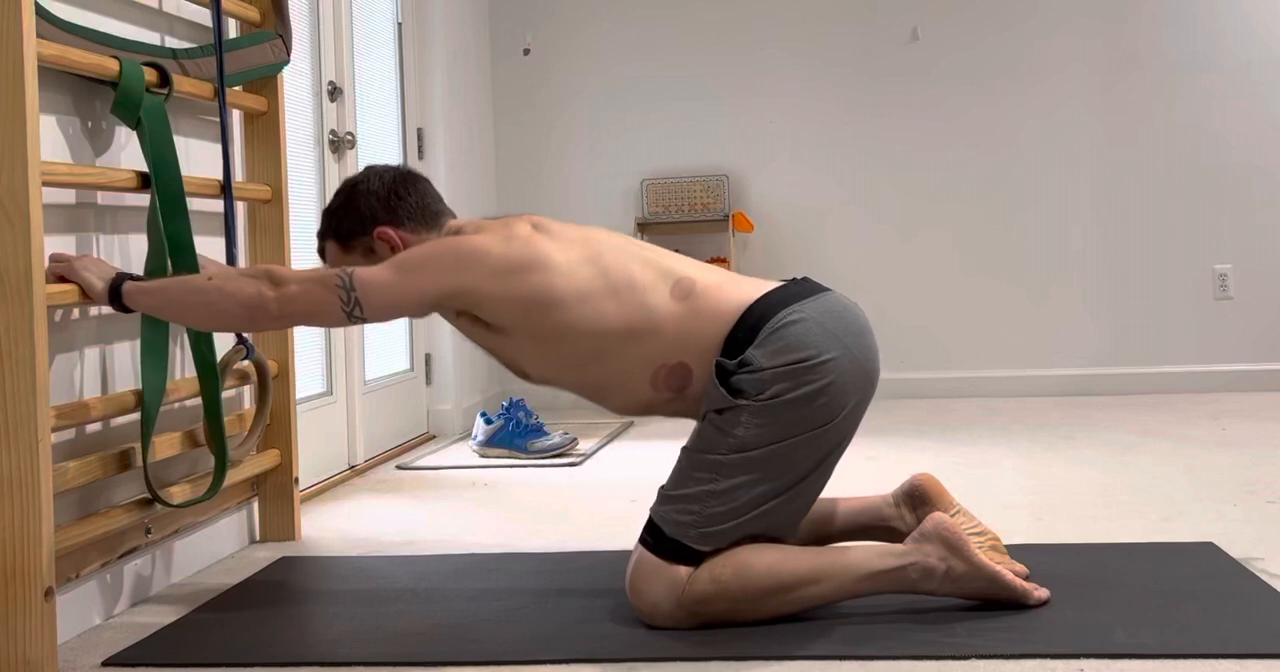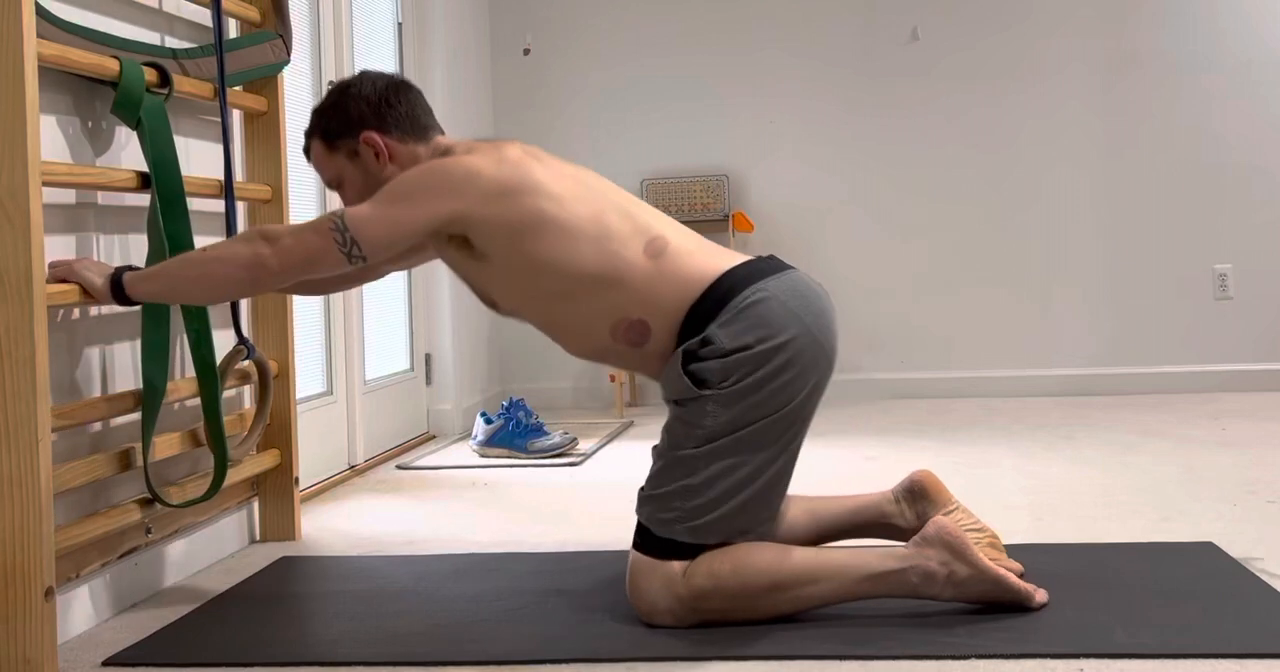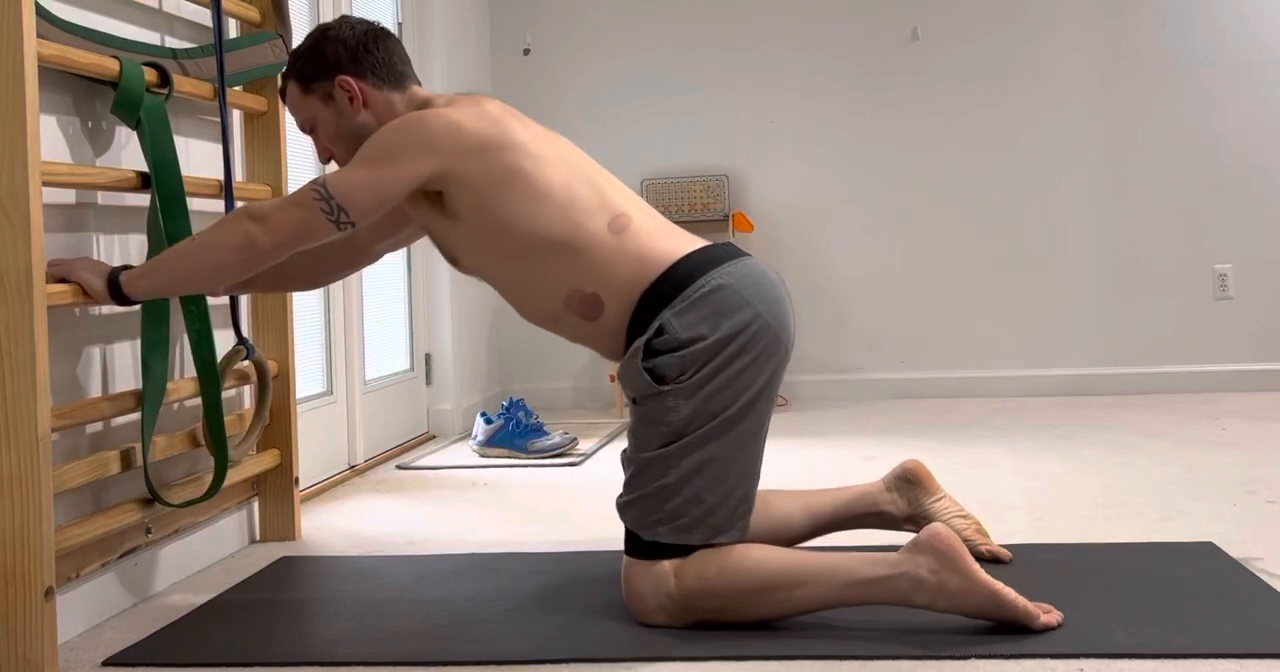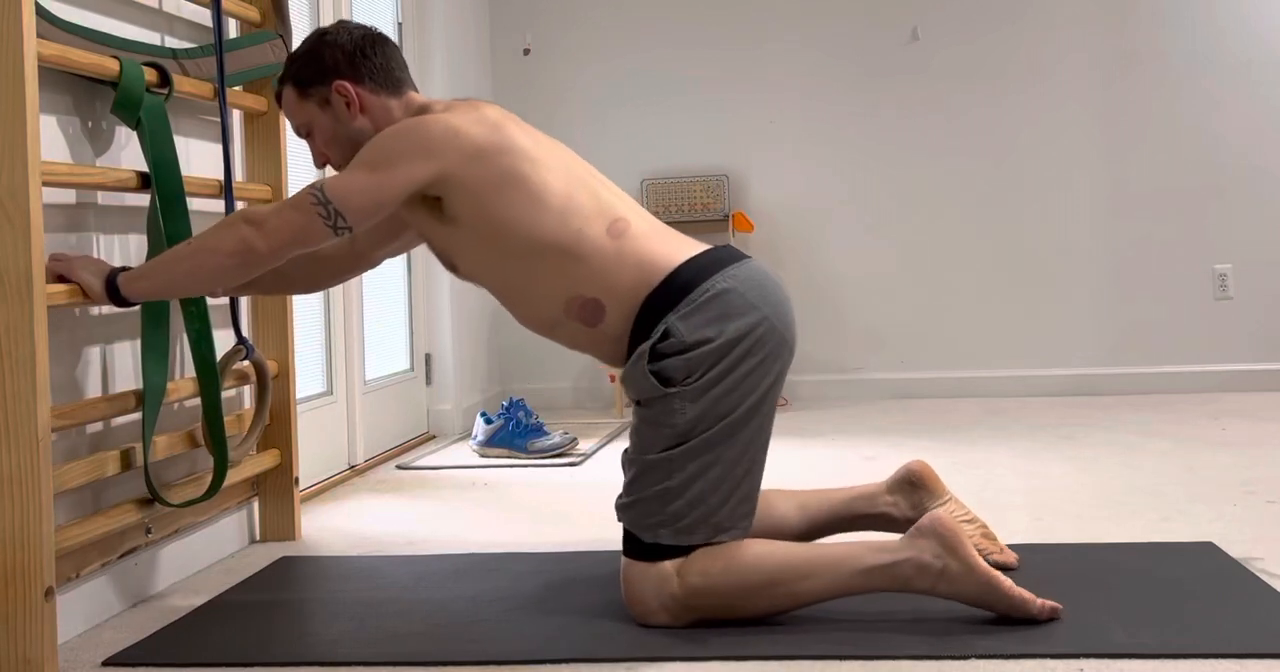
dt=0.3s
person 1, frame 1
left shoulder: (458, 262)
right shoulder: (506, 245)
left elbow: (274, 298)
right elbow: (293, 289)
left wrist: (119, 288)
right wrist: (180, 291)
left hip: (790, 362)
right hip: (818, 333)
left knee: (664, 589)
right knee: (718, 540)
left ankle: (920, 559)
right ankle: (900, 510)
person 1, frame 2
left shoulder: (444, 180)
right shoulder: (477, 183)
left elbow: (279, 254)
right elbow: (339, 267)
left wrist: (124, 281)
right wrist: (196, 275)
left hip: (750, 335)
right hip: (774, 314)
left knee: (665, 587)
right knee: (710, 536)
left ankle: (924, 564)
right ankle: (898, 506)
person 1, frame 3
left shoulder: (427, 133)
right shoulder: (449, 157)
left elbow: (268, 232)
right elbow: (334, 257)
left wrist: (121, 283)
right wrist: (197, 276)
left hip: (701, 322)
right hip: (732, 301)
left knee: (661, 588)
right knee: (703, 538)
left ankle: (919, 570)
right ankle: (891, 497)
person 1, frame 4
left shoulder: (423, 139)
right shoulder: (439, 172)
left elbow: (265, 234)
right elbow: (331, 259)
left wrist: (121, 283)
right wrist: (200, 275)
left hip: (706, 328)
right hip: (735, 304)
left knee: (661, 587)
right knee: (704, 533)
left ankle: (915, 559)
right ankle: (894, 498)
